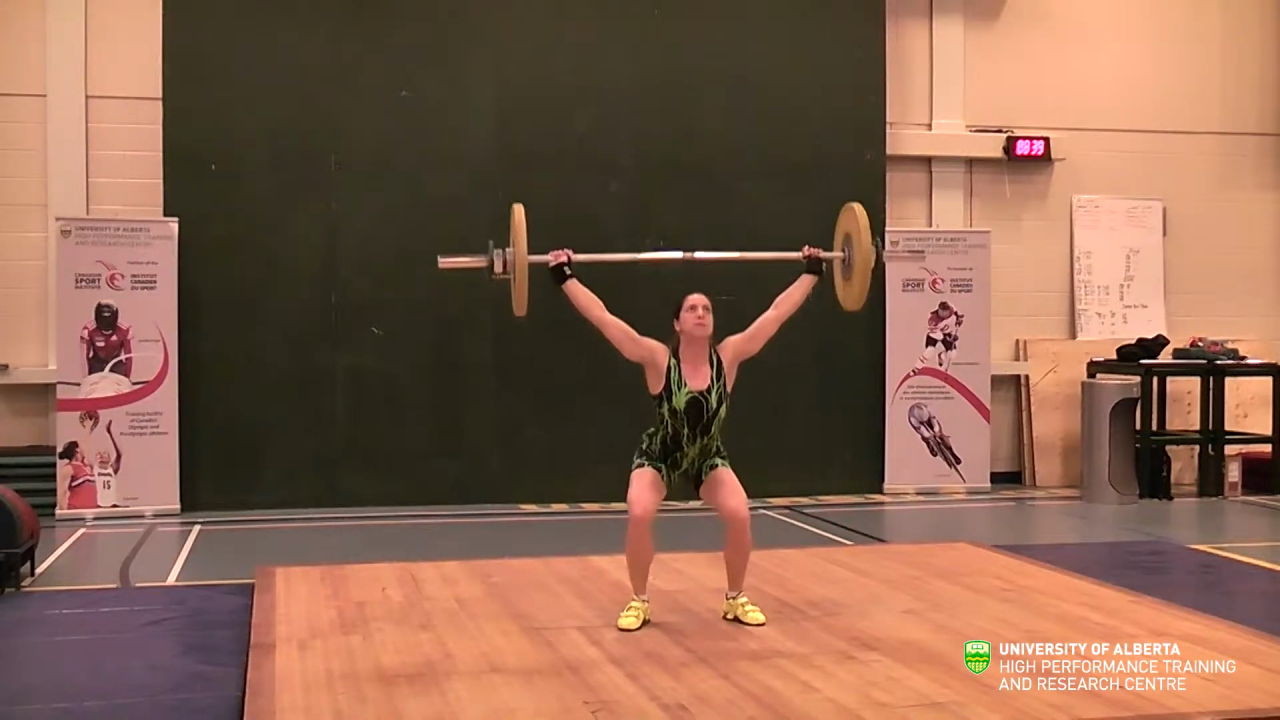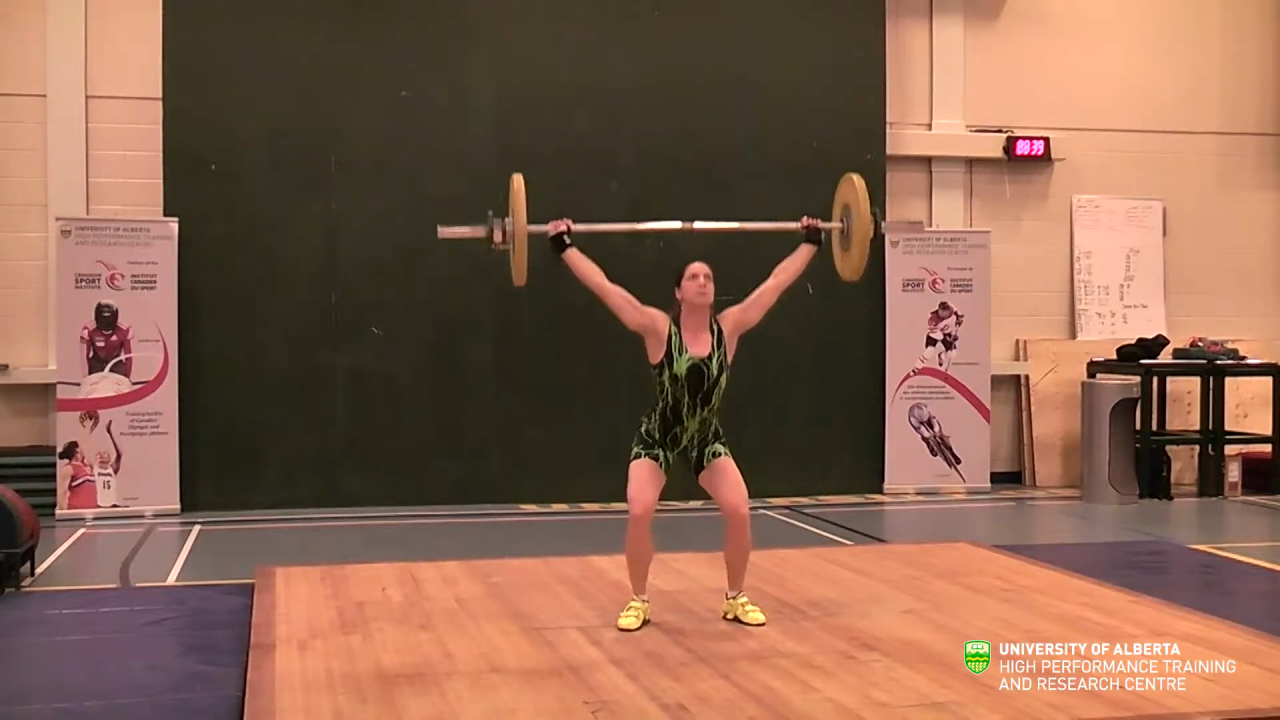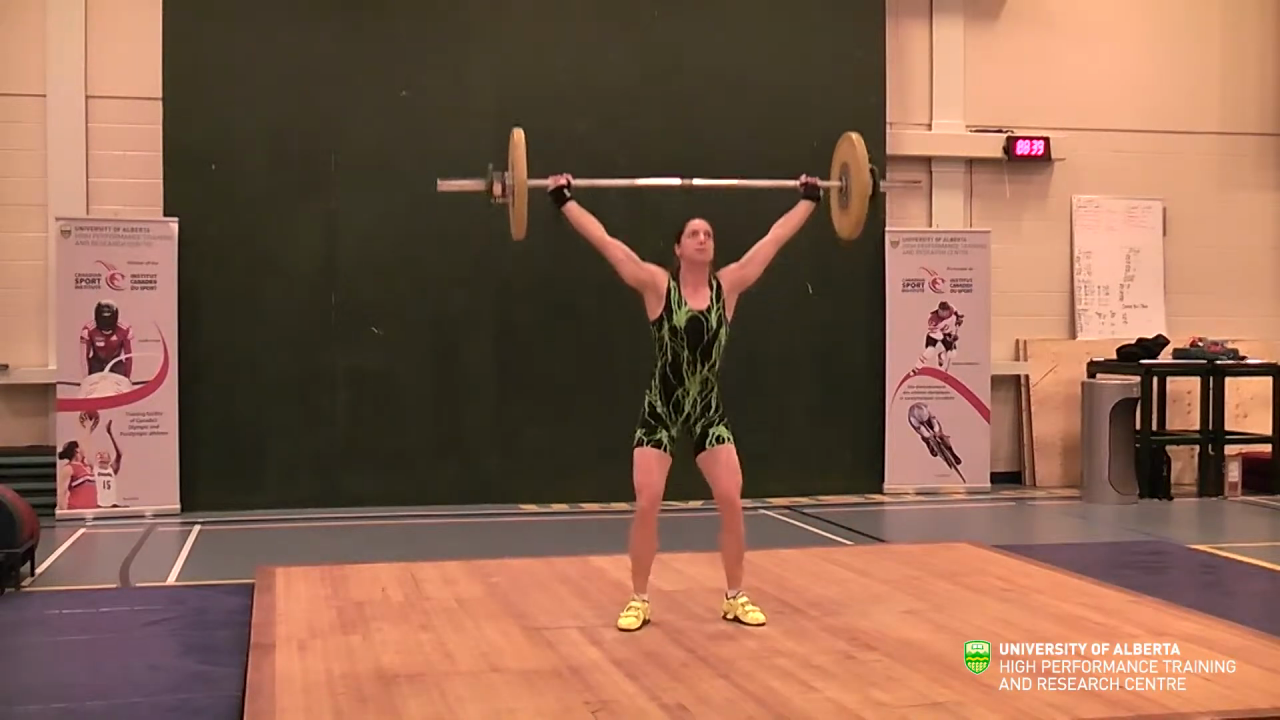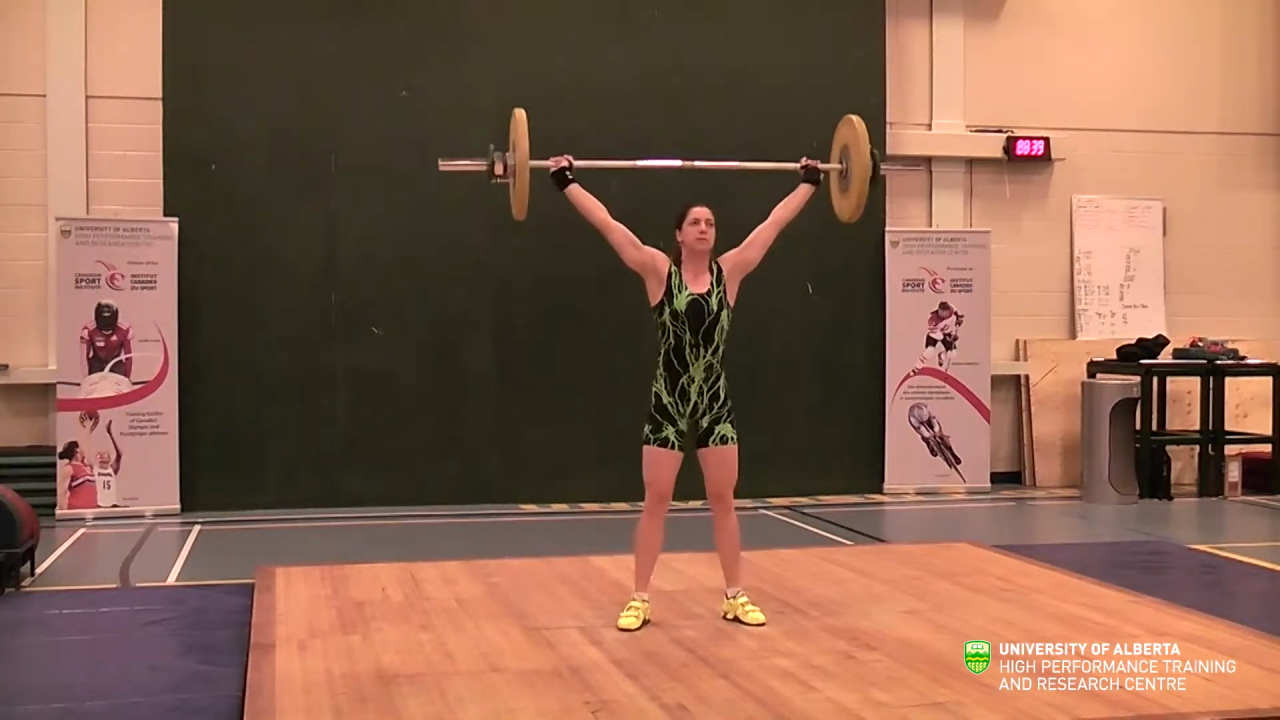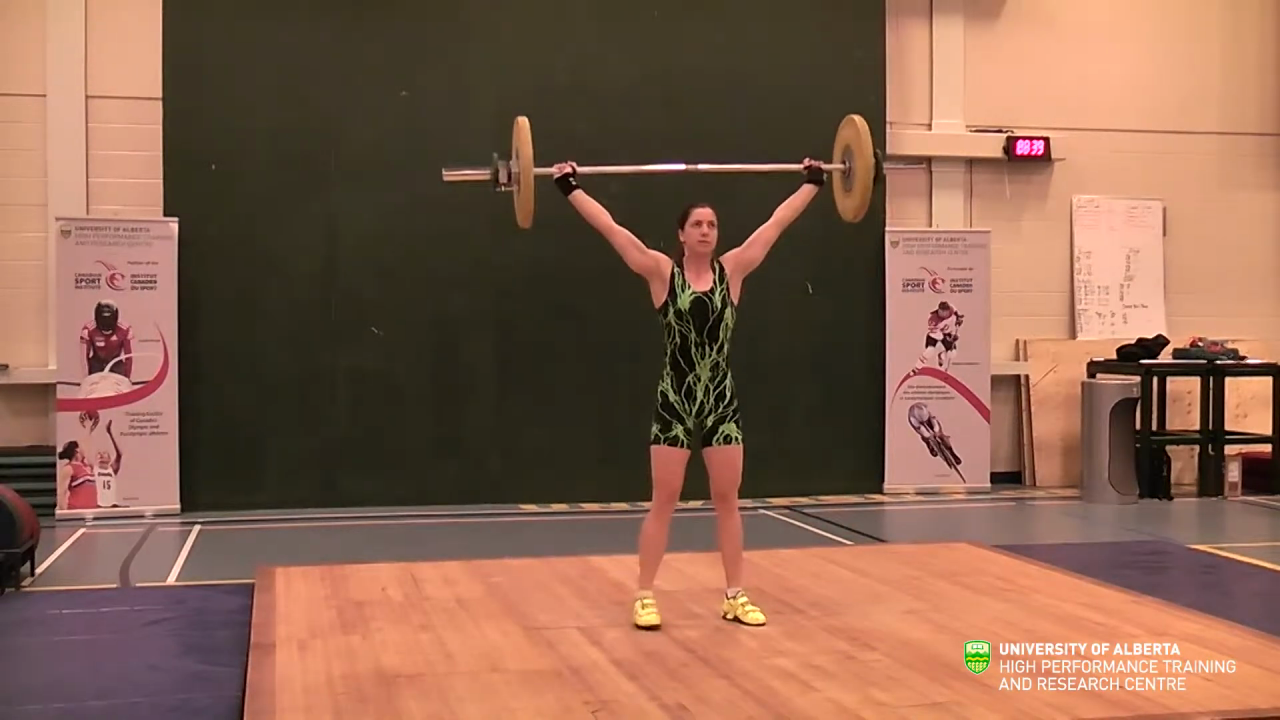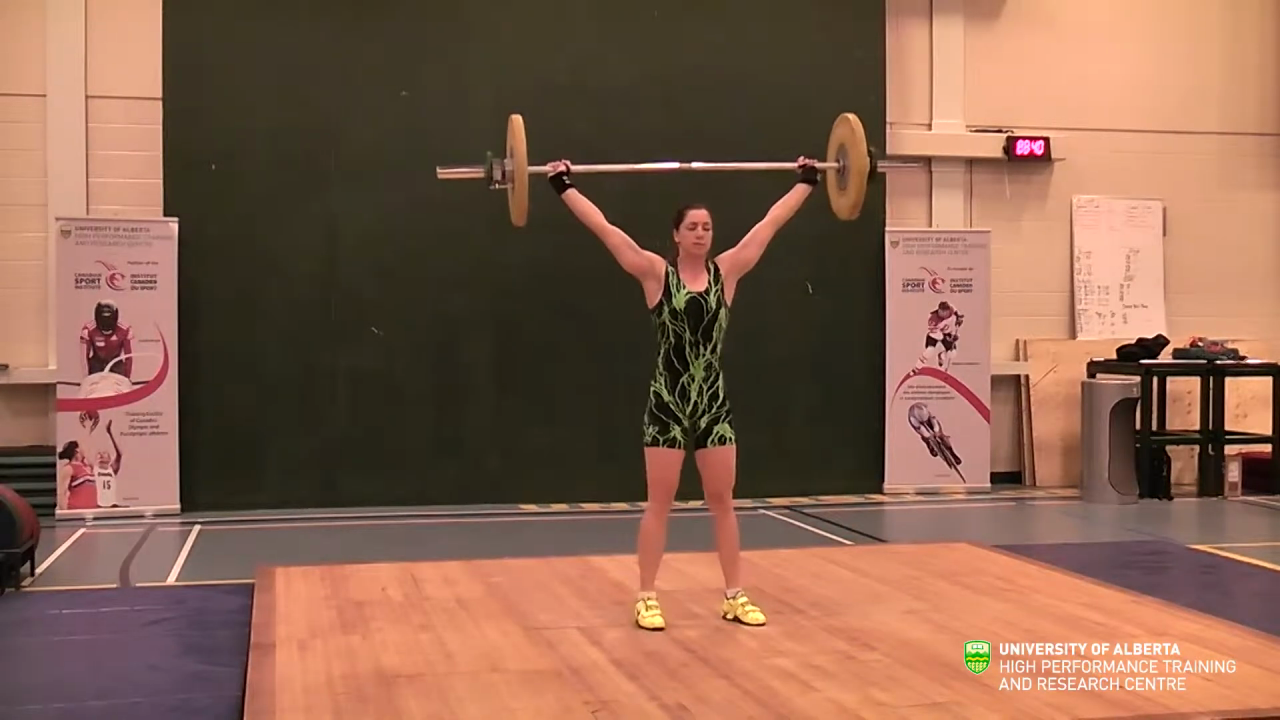
dt=0.2s
person 1, frame 1
left shoulder: (728, 356)
right shoulder: (658, 360)
left elbow: (776, 313)
right elbow: (603, 318)
left wrist: (811, 272)
right wrist: (564, 276)
left hip: (707, 455)
right hip: (658, 454)
left knee: (739, 516)
right knee: (640, 515)
left ankle: (736, 599)
right ankle: (639, 601)
person 1, frame 2
left shoulder: (728, 327)
right shoulder: (659, 329)
left elbow: (776, 283)
right elbow: (604, 287)
left wrist: (810, 243)
right wrist: (564, 246)
left hip: (706, 438)
right hip: (657, 438)
left knee: (739, 511)
right knee: (640, 512)
left ankle: (736, 598)
right ankle: (638, 602)
person 1, frame 3
left shoulder: (728, 285)
right shoulder: (658, 285)
left elbow: (774, 239)
right elbow: (604, 241)
left wrist: (808, 199)
right wrist: (564, 200)
left hip: (708, 411)
right hip: (660, 411)
left knee: (732, 503)
right knee: (647, 505)
left ankle: (735, 598)
right ankle: (638, 600)
person 1, frame 4
left shoulder: (729, 270)
right shoulder: (659, 270)
left elbow: (775, 223)
right elbow: (607, 224)
left wrist: (809, 183)
right wrist: (565, 181)
left hip: (715, 400)
right hip: (668, 400)
left knee: (723, 501)
right knee: (656, 502)
left ankle: (735, 597)
right ankle: (638, 599)
person 1, frame 5
left shoulder: (731, 270)
right shoulder: (662, 272)
left elbow: (777, 222)
right elbow: (610, 227)
left wrist: (812, 183)
right wrist: (569, 187)
left hip: (720, 399)
right hip: (674, 399)
left knee: (727, 500)
right knee: (664, 501)
left ankle: (735, 596)
right ankle: (644, 597)
person 1, frame 6
left shoulder: (726, 271)
right shoulder: (656, 273)
left elbow: (771, 222)
right elbow: (603, 227)
left wrist: (806, 181)
right wrist: (564, 186)
left hip: (713, 400)
right hip: (667, 400)
left knee: (723, 501)
right knee: (660, 502)
left ankle: (735, 596)
right ankle: (647, 599)
